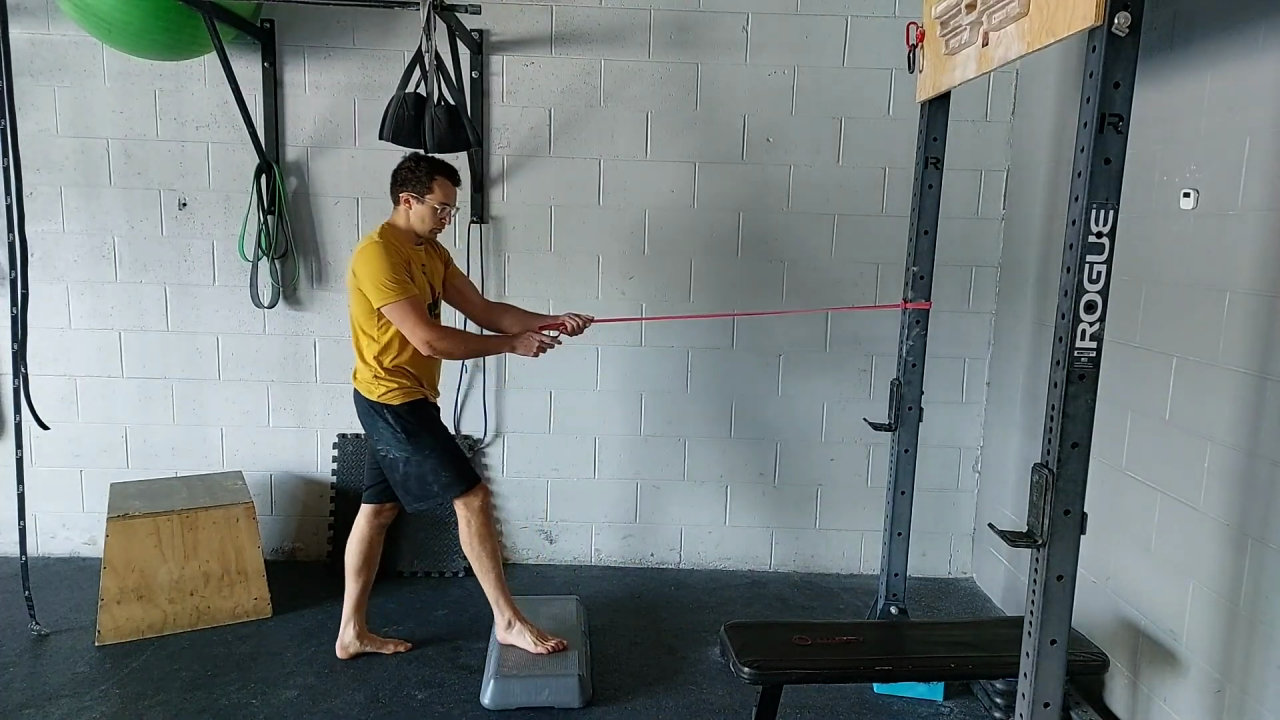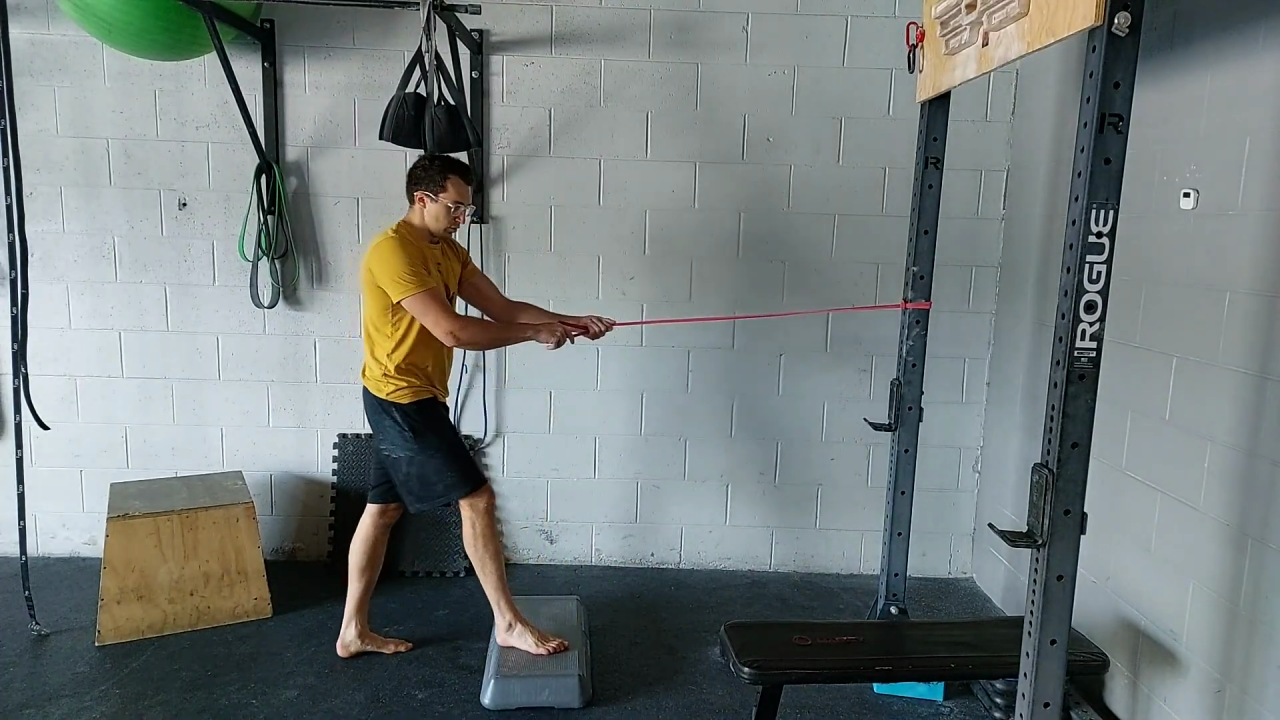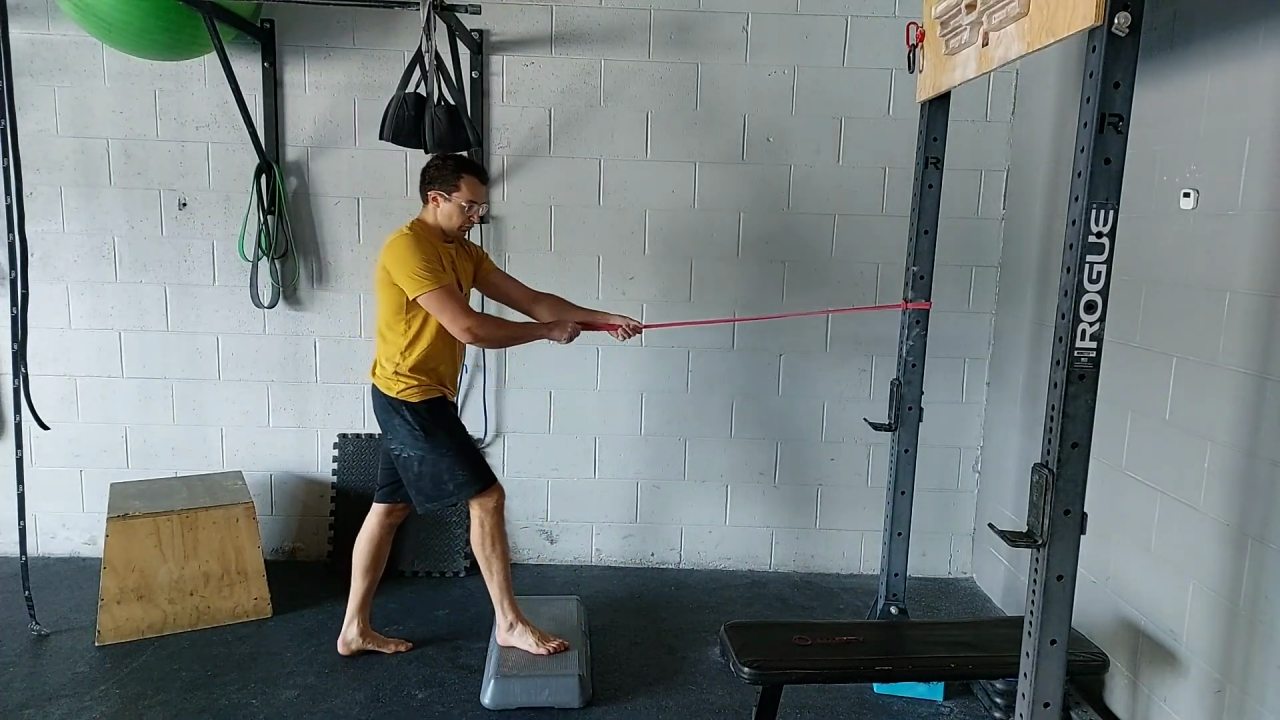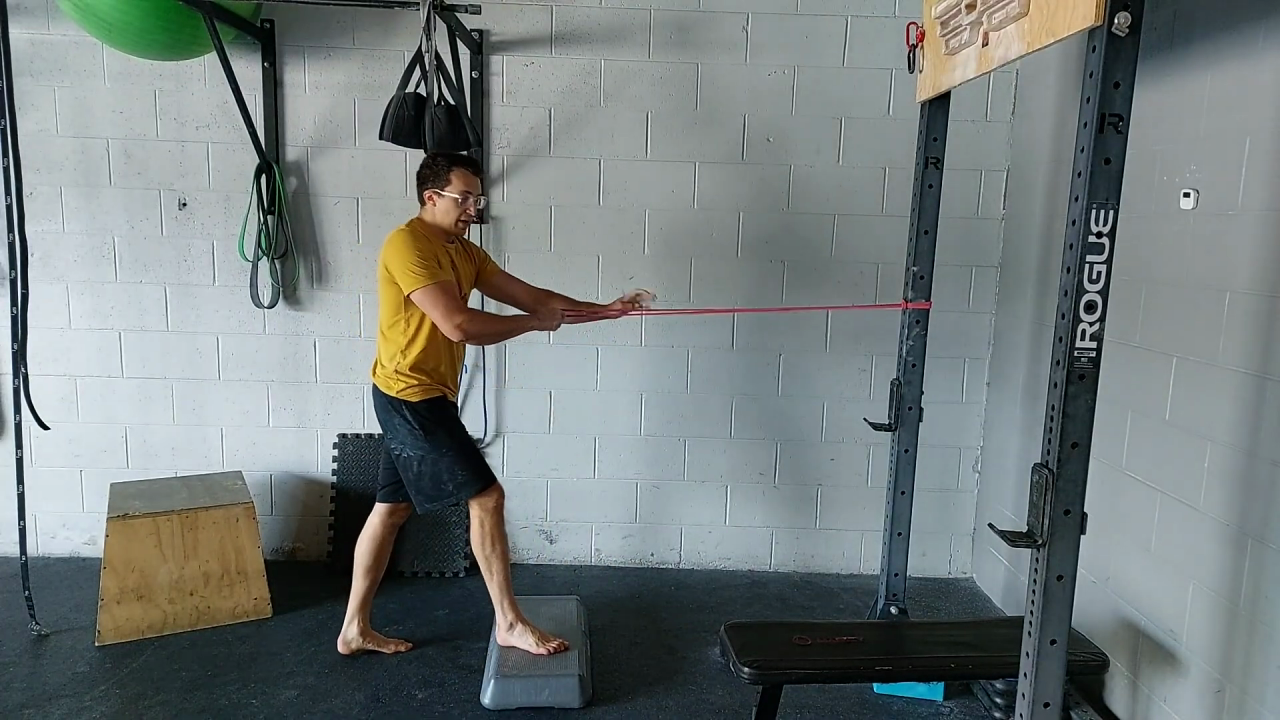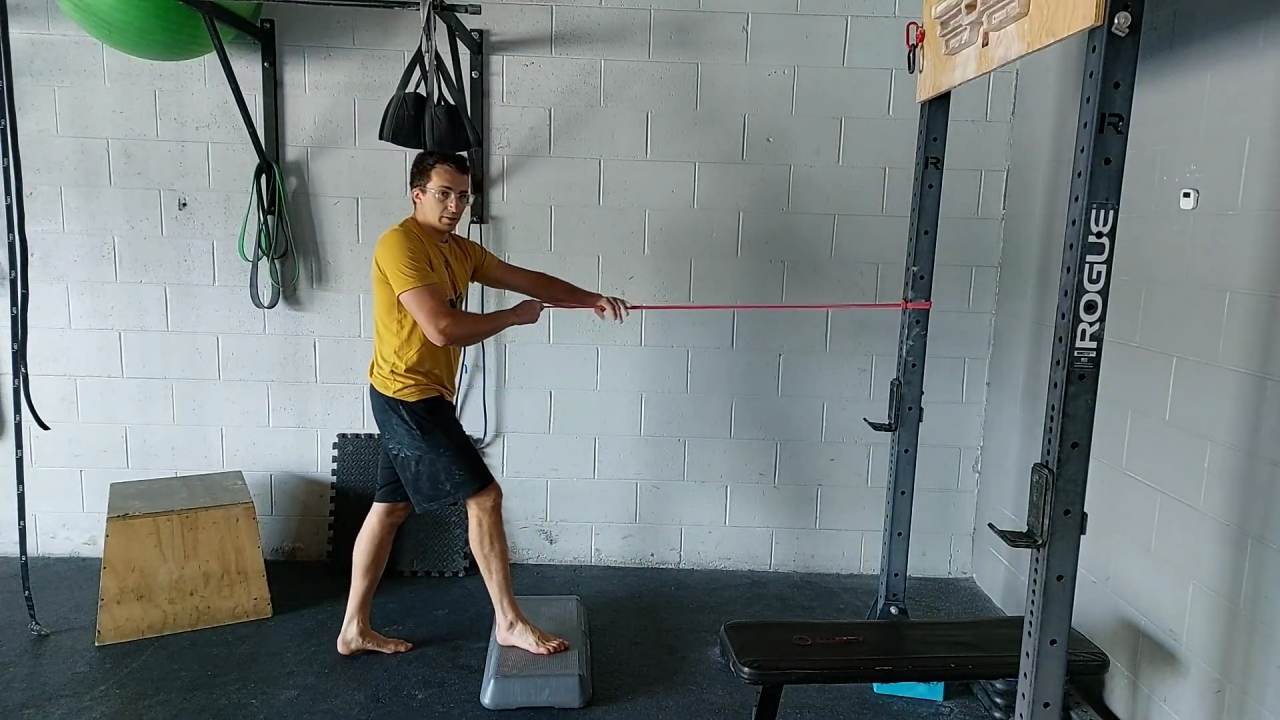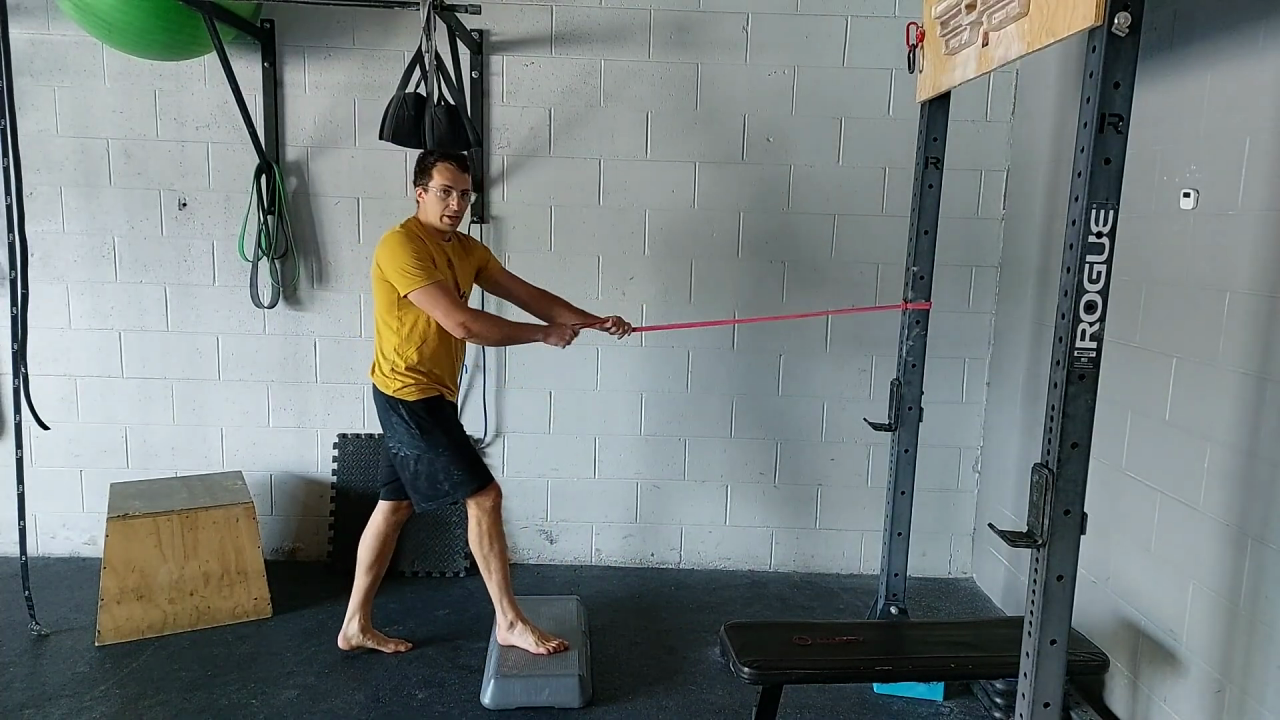
dt=0.3s
person 1, frame 1
left shoulder: (430, 251)
right shoulder: (378, 256)
left elbow: (484, 311)
right elbow: (429, 340)
left wrist: (549, 322)
right wrist: (512, 344)
left hip: (400, 401)
right hip: (393, 401)
left knee: (377, 510)
right knee: (472, 497)
left ankle: (352, 631)
right ankle: (508, 621)
person 1, frame 2
left shoulder: (448, 250)
right shoulder: (393, 251)
left elbow: (501, 309)
right elbow: (452, 331)
left wrist: (571, 321)
right wrist: (535, 333)
left hip: (409, 399)
right hip: (402, 400)
left knee: (383, 509)
right knee: (477, 497)
left ankle: (353, 629)
right ankle: (508, 622)
person 1, frame 3
left shoulder: (462, 251)
right shoulder: (408, 248)
left elbow: (528, 300)
right elbow: (469, 328)
left wrist: (602, 320)
right wrist: (548, 331)
left hip: (416, 398)
right hip: (411, 398)
left knee: (389, 508)
right knee: (486, 497)
left ankle: (355, 628)
right ankle: (509, 623)
person 1, frame 4
left shoulder: (464, 252)
right shoulder: (408, 244)
left elbow: (527, 294)
right elbow: (459, 326)
left wrist: (599, 310)
right wrist: (535, 324)
left hip: (419, 398)
right hip: (412, 397)
left knee: (391, 508)
right knee: (486, 497)
left ankle: (355, 627)
right ankle: (509, 622)
person 1, frame 5
left shoulder: (461, 250)
right shoulder: (400, 245)
left elbow: (531, 281)
right elbow: (443, 329)
left wrist: (592, 299)
right wrist: (516, 316)
left hip: (418, 398)
right hip: (409, 397)
left knee: (389, 509)
right knee: (484, 497)
left ankle: (355, 628)
right ankle: (509, 621)
person 1, frame 6
left shoulder: (466, 249)
right shoulder: (401, 246)
left elbow: (530, 296)
right elbow: (463, 326)
left wrist: (594, 322)
right wrist: (547, 334)
left hip: (427, 396)
right hip: (411, 397)
left knee: (394, 505)
right knee: (484, 497)
left ankle: (356, 624)
right ankle: (510, 622)
